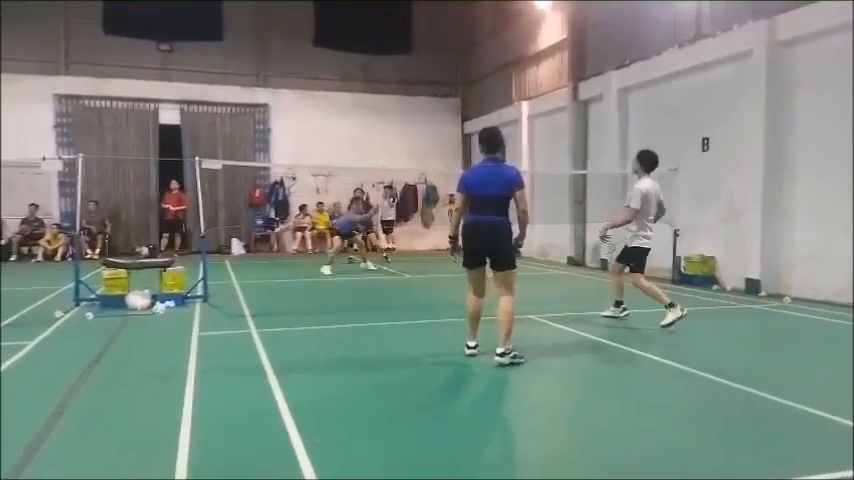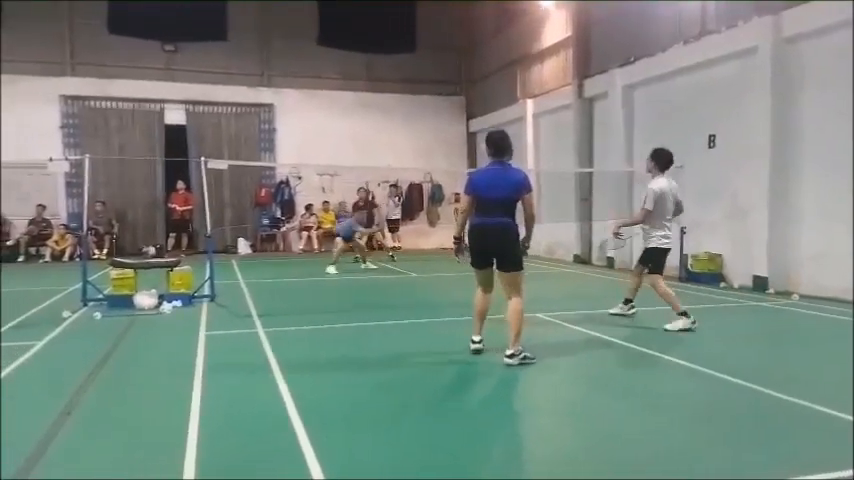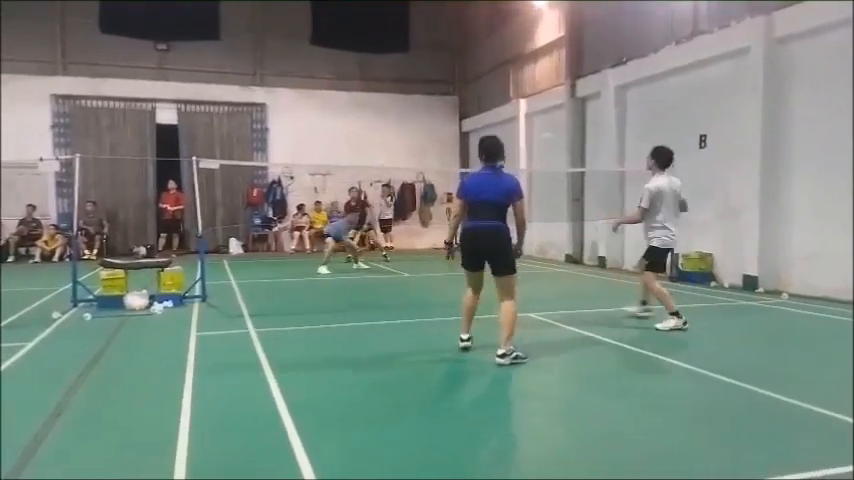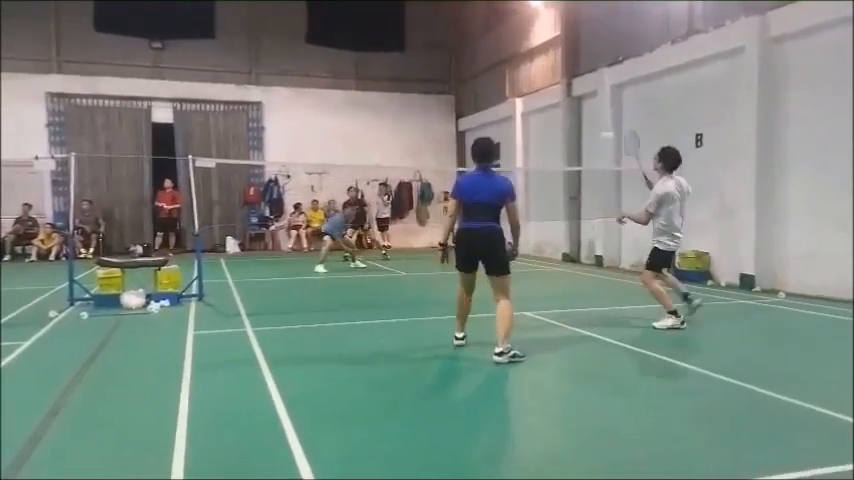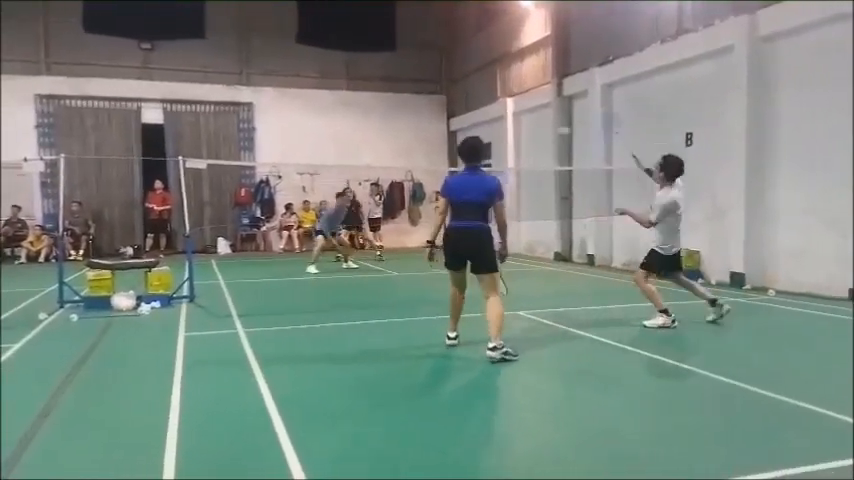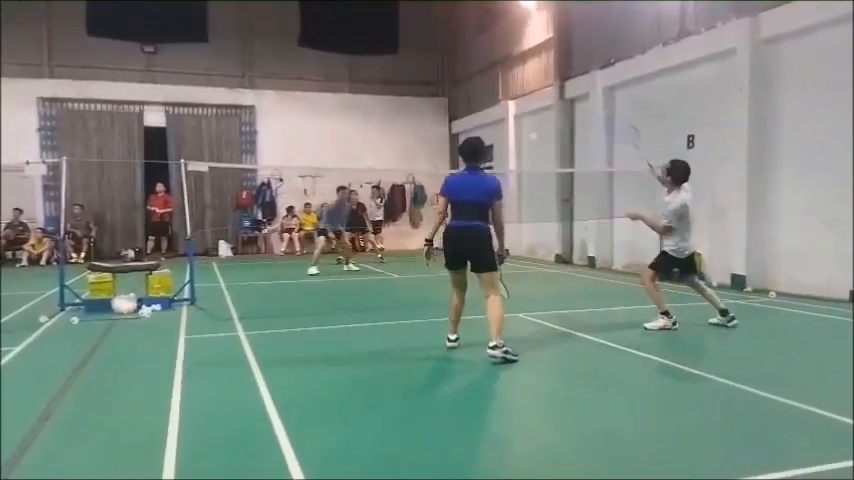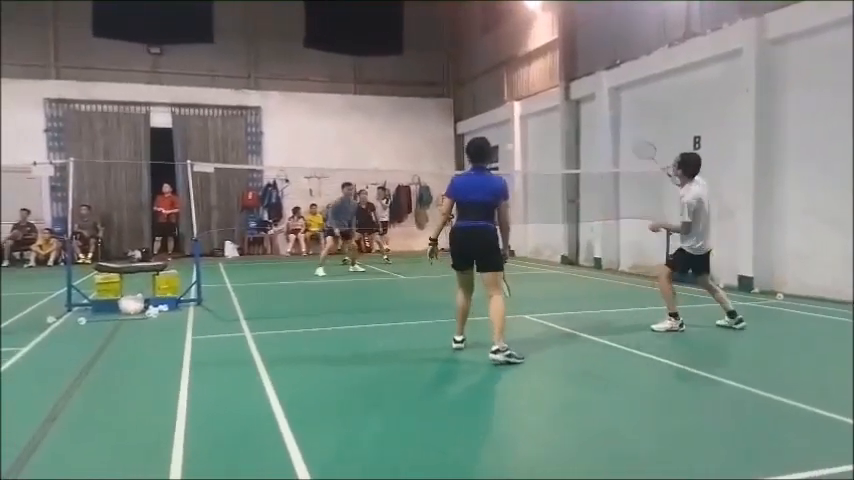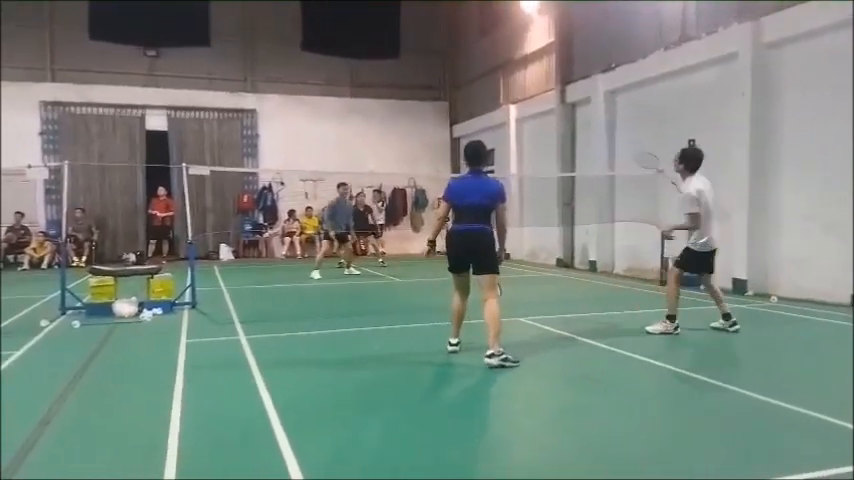
dt=0.1s
person 1, frame 1
left shoulder: (469, 175)
right shoulder: (512, 174)
left elbow: (459, 208)
right elbow: (523, 210)
left wrist: (453, 236)
right wrist: (521, 236)
left hip: (473, 233)
right hip: (499, 233)
left knee: (475, 292)
right knee: (506, 293)
left ankle: (471, 342)
right ankle: (503, 349)
person 1, frame 2
left shoulder: (476, 177)
right shoulder: (520, 177)
left elbow: (465, 210)
right elbow: (530, 214)
left wrist: (458, 237)
right wrist: (527, 237)
left hip: (479, 234)
right hip: (505, 234)
left knee: (483, 288)
right knee: (514, 294)
left ankle: (476, 338)
right ankle: (513, 350)
person 1, frame 3
left shoulder: (468, 181)
right shoulder: (511, 183)
left elbow: (457, 215)
right elbow: (521, 220)
left wrist: (449, 241)
right wrist: (520, 244)
left hip: (471, 238)
right hip: (498, 238)
left knee: (472, 288)
right knee: (508, 297)
left ankle: (465, 336)
right ankle: (505, 350)
person 1, frame 4
left shoulder: (461, 183)
right shoulder: (504, 184)
left elbow: (452, 216)
right elbow: (514, 220)
left wrist: (443, 244)
right wrist: (515, 245)
left hip: (466, 239)
right hip: (492, 239)
left knee: (465, 289)
right knee: (503, 297)
left ankle: (459, 334)
right ankle: (502, 348)
person 1, frame 5
left shoulder: (450, 182)
right shoulder: (492, 183)
left elbow: (441, 214)
right elbow: (501, 220)
left wrist: (431, 243)
right wrist: (504, 246)
left hip: (454, 237)
right hip: (480, 238)
left knee: (457, 288)
right knee: (492, 294)
left ankle: (452, 334)
right ankle: (495, 344)
person 1, frame 6
left shoulder: (451, 181)
right shoulder: (492, 183)
left elbow: (440, 213)
right elbow: (498, 220)
left wrist: (429, 241)
right wrist: (501, 248)
left hip: (454, 237)
right hip: (479, 238)
left knee: (458, 289)
right knee: (492, 294)
left ankle: (453, 336)
right ankle: (496, 343)
person 1, frame 7
left shoulder: (457, 181)
right shoulder: (498, 183)
left elbow: (445, 214)
right elbow: (504, 221)
left wrist: (434, 239)
right wrist: (505, 247)
left hip: (460, 237)
right hip: (486, 238)
left knee: (464, 290)
right knee: (495, 293)
left ankle: (459, 337)
right ankle: (499, 346)
person 1, frame 8
left shoulder: (454, 185)
right shoulder: (495, 187)
left elbow: (441, 217)
right elbow: (501, 223)
left wrist: (431, 241)
right wrist: (501, 249)
left hip: (456, 240)
right hip: (482, 241)
left knee: (460, 292)
right knee: (490, 297)
left ankle: (454, 340)
right ankle: (494, 351)
person 2, frame 1
left shoulder: (639, 187)
right shoulder: (654, 186)
left elbow: (629, 217)
right elbow: (661, 211)
left wrist: (606, 227)
left hip: (639, 241)
right hip: (636, 239)
left knee: (638, 280)
right knee: (616, 269)
left ankle: (673, 308)
right ankle: (618, 307)
person 2, frame 2
left shoulder: (654, 188)
right shoulder: (671, 184)
left elbow: (641, 218)
right elbow: (679, 209)
left wrist: (619, 224)
left hip: (657, 241)
right hip: (660, 239)
left knee: (655, 282)
right knee: (637, 271)
left ankle: (685, 317)
right ankle: (627, 305)
person 2, frame 3
left shoulder: (651, 187)
right shoulder: (675, 182)
left elbow: (638, 217)
right elbow: (683, 207)
left wrist: (619, 221)
left hip: (659, 240)
right hip: (666, 237)
left knee: (649, 279)
right knee: (643, 267)
left ankle: (676, 317)
right ankle: (644, 305)
person 2, frame 4
left shoulder: (661, 190)
right shoulder: (680, 182)
left elbow: (644, 220)
left wrist: (625, 215)
left hip: (664, 242)
right hip: (673, 238)
left knee: (648, 278)
right knee: (660, 272)
left ankle: (674, 317)
right ankle: (687, 298)
person 2, frame 5
left shoulder: (664, 199)
right shoulder: (674, 186)
left elbow: (648, 223)
left wrist: (627, 211)
right wrist: (652, 175)
left hip: (664, 246)
right hip: (672, 243)
left knee: (640, 277)
right knee: (678, 278)
left ankle: (665, 315)
right ankle: (716, 304)
person 2, frame 6
left shoulder: (674, 204)
right shoulder: (684, 187)
left elbow: (662, 230)
left wrist: (640, 216)
right wrist: (661, 179)
left hip: (674, 249)
right hip: (685, 247)
left knee: (647, 277)
right knee: (694, 281)
left ankle: (666, 318)
right ankle: (725, 315)
person 2, frame 7
left shoulder: (688, 197)
right shoulder: (699, 182)
left elbow: (684, 229)
left wrist: (660, 225)
right wrist: (678, 180)
left hip: (692, 246)
right hip: (703, 245)
left knee: (664, 275)
right knee: (704, 282)
left ankle: (674, 319)
right ankle: (733, 317)
person 2, frame 8
left shoulder: (689, 190)
right shoulder: (702, 180)
left elbow: (694, 223)
left wrist: (671, 228)
left hip: (698, 244)
right hip: (709, 242)
left knee: (673, 275)
right knee: (707, 281)
left ankle: (670, 322)
right ankle: (728, 319)
